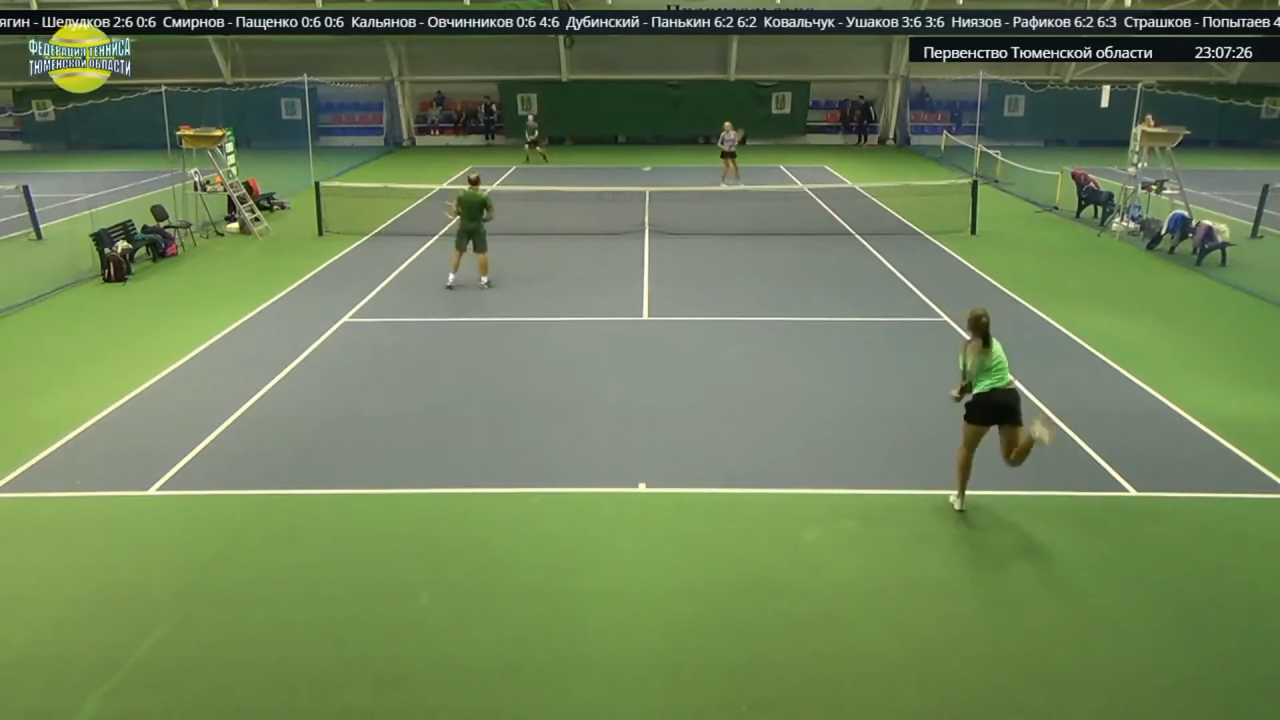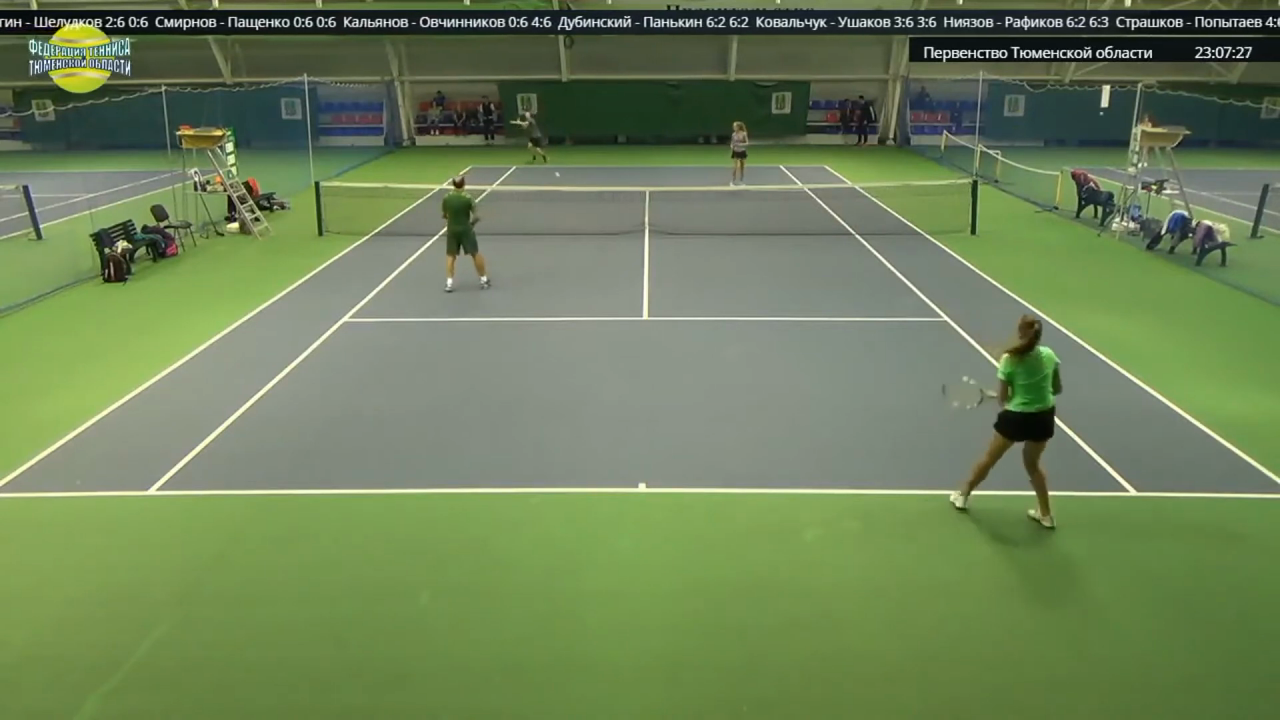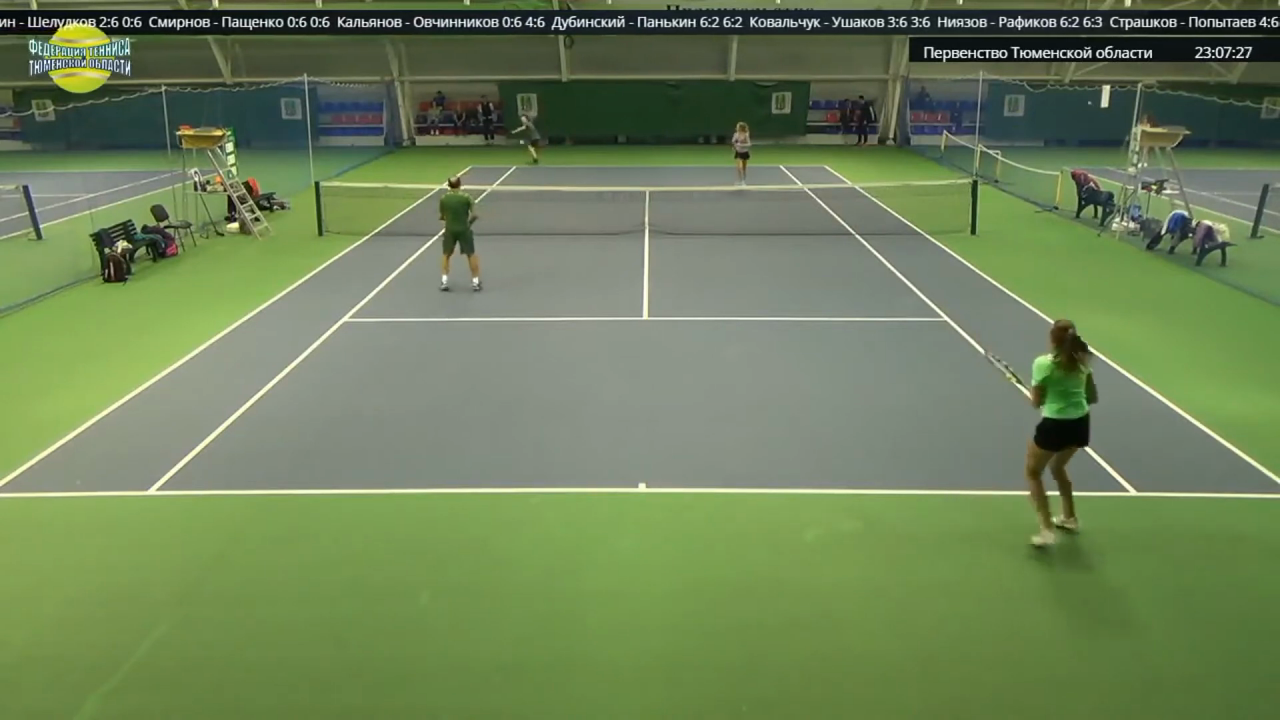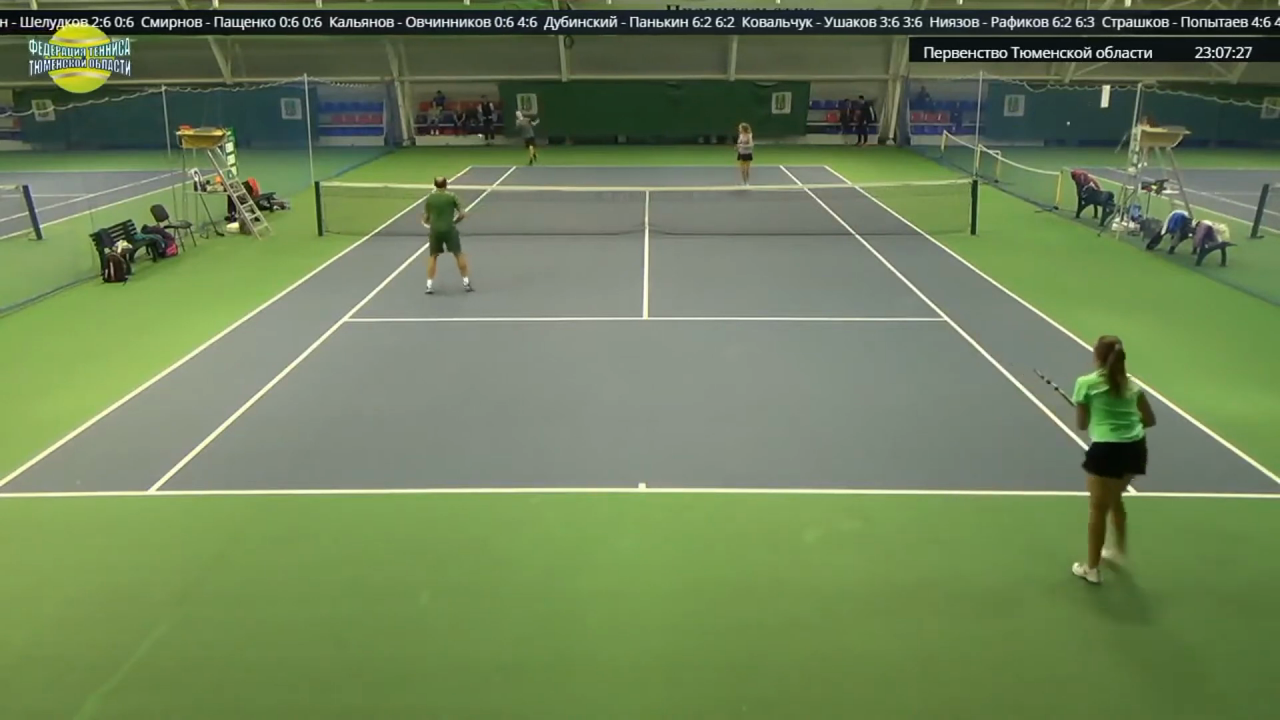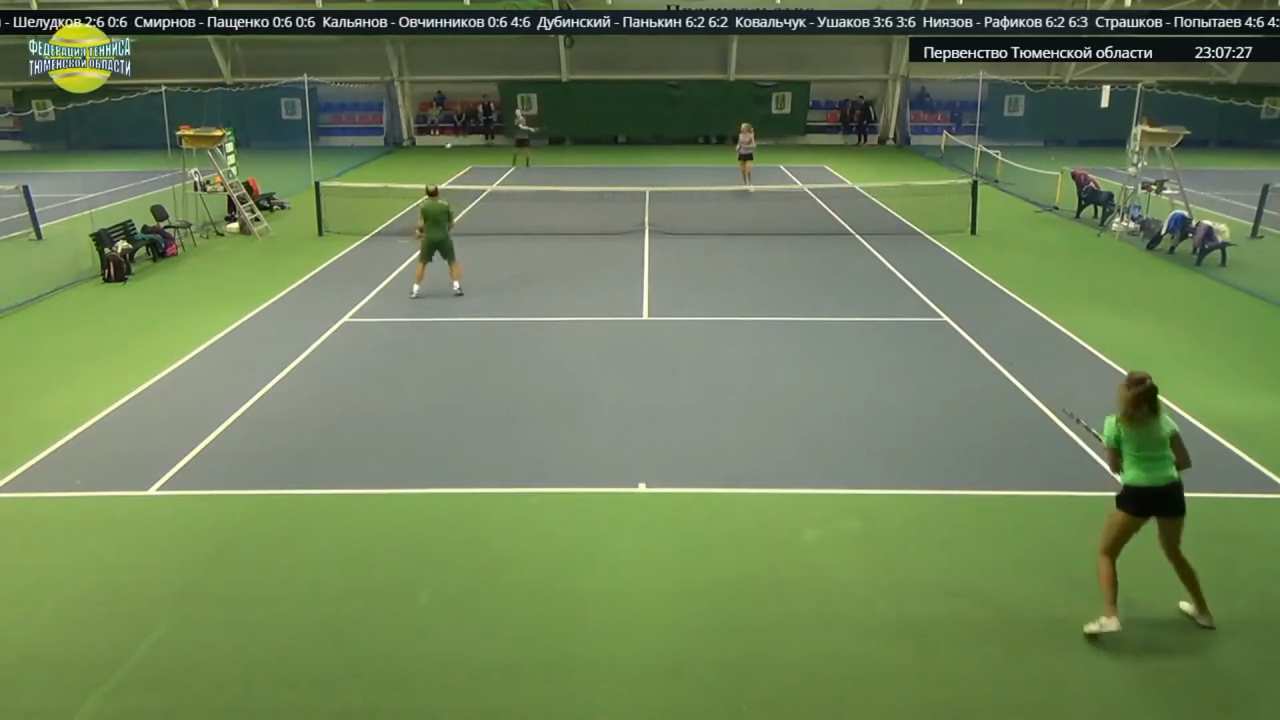
dt=0.3s
person 1, frame 1
left shoulder: (969, 349)
right shoulder: (994, 344)
left elbow: (967, 384)
left wrist: (959, 392)
right wrist: (963, 390)
left hip: (984, 401)
right hip: (1010, 398)
left knee: (966, 450)
right knee: (1012, 459)
left ankle: (960, 497)
right ankle: (1032, 435)
person 1, frame 2
left shoulder: (1009, 359)
right shoulder: (1050, 356)
left elbow: (1003, 397)
right elbow: (1057, 389)
left hip: (1017, 416)
right hip: (1044, 417)
left knee: (989, 459)
right knee: (1032, 463)
left ankle: (963, 496)
right ankle: (1045, 514)
person 1, frame 3
left shoulder: (1042, 364)
right shoulder: (1081, 363)
left elbow: (1036, 403)
right elbow: (1092, 398)
left hip: (1055, 425)
right hip: (1080, 425)
left knee: (1032, 473)
right knee: (1057, 468)
left ankle: (1047, 530)
right ankle: (1070, 518)
person 1, frame 4
left shoulder: (1085, 383)
right shoulder: (1131, 384)
left elbow: (1082, 424)
right elbow: (1150, 420)
left hip: (1107, 450)
right hip: (1136, 449)
left knee: (1098, 510)
right knee: (1113, 499)
left ankle: (1091, 568)
right ankle: (1118, 549)
person 1, frame 5
left shoulder: (1116, 422)
right shoulder: (1164, 420)
left elbow: (1116, 466)
right elbow: (1185, 462)
left hip: (1138, 494)
right hip: (1170, 493)
left knee: (1106, 553)
right knee: (1173, 552)
left ankle: (1110, 618)
right ankle: (1202, 611)
